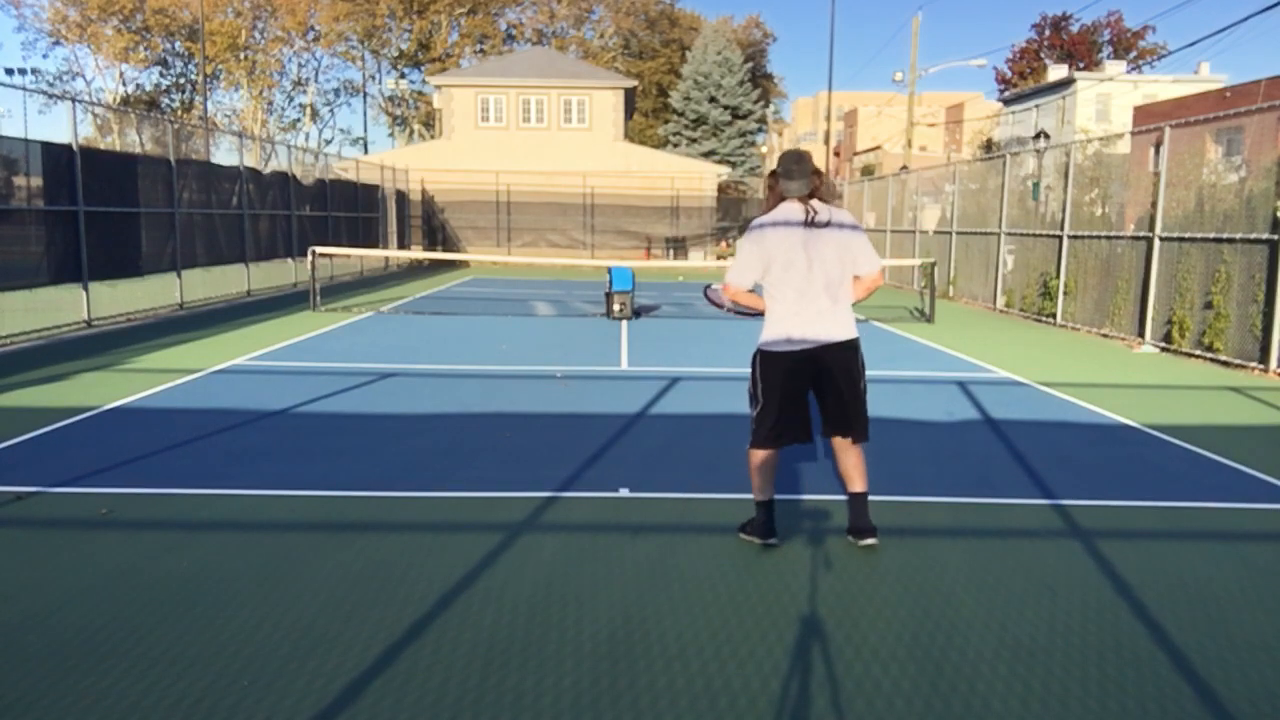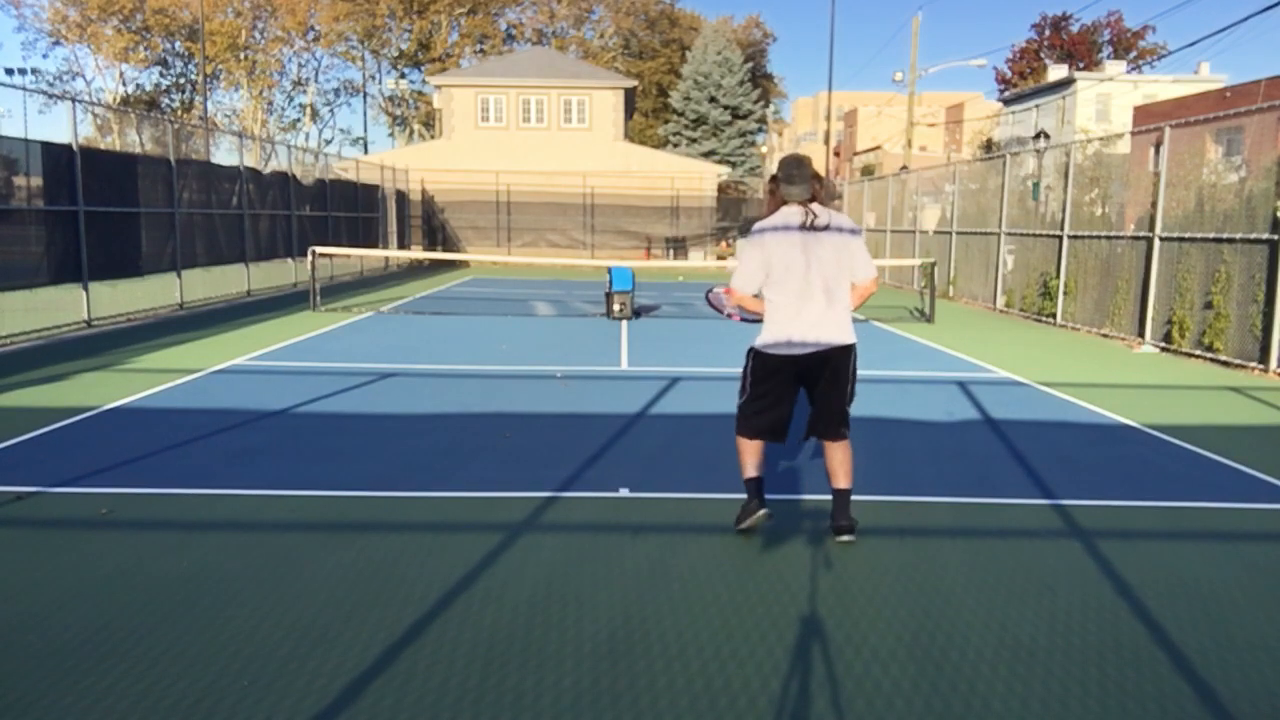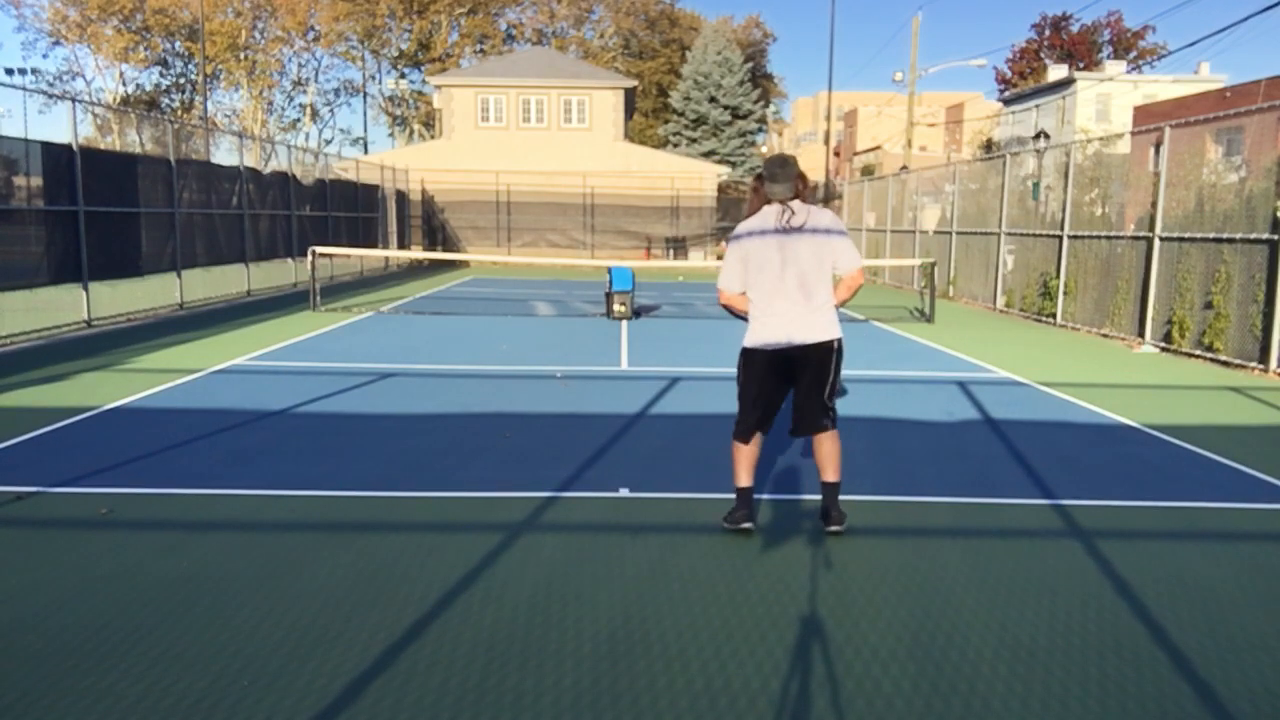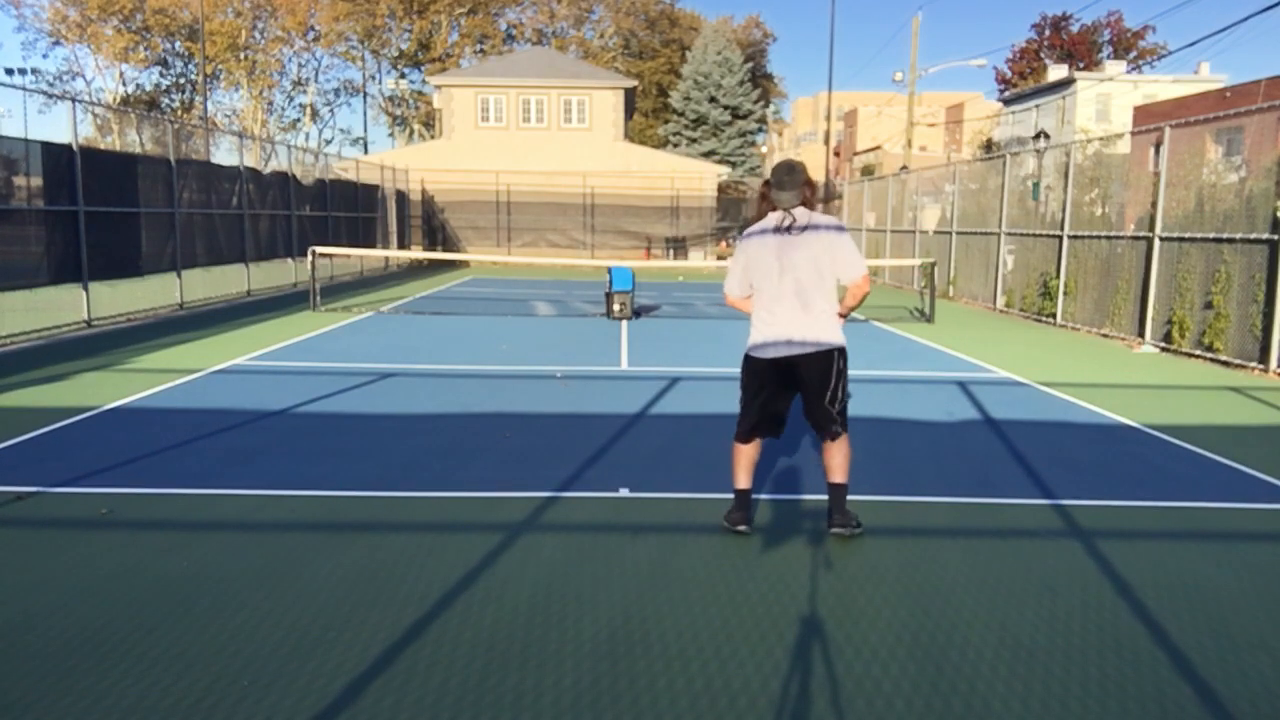
dt=0.5s
person 1, frame 1
left shoulder: (763, 228)
right shoulder: (843, 222)
left elbow: (732, 289)
right elbow: (874, 277)
left hip: (781, 347)
right hip: (839, 342)
left knee: (765, 437)
right knee: (847, 433)
left ankle: (764, 521)
right ankle: (861, 521)
person 1, frame 2
left shoulder: (764, 231)
right shoulder: (843, 225)
left elbow: (738, 295)
right elbow: (867, 285)
left hip: (778, 347)
right hip: (836, 344)
left knee: (751, 424)
right knee: (835, 431)
left ankle: (754, 495)
right ankle: (842, 516)
person 1, frame 3
left shoulder: (746, 231)
right shoulder: (826, 221)
left elbow: (727, 295)
right elbow: (854, 276)
right wrist: (827, 304)
left hip: (764, 345)
right hip: (820, 340)
left knee: (749, 427)
right knee: (822, 423)
left ankle: (744, 507)
right ankle: (831, 508)
person 1, frame 4
left shoulder: (751, 236)
right shoulder: (830, 228)
left elbow: (734, 296)
right elbow: (861, 284)
right wrist: (841, 312)
left hip: (764, 350)
right hip: (821, 346)
left knee: (749, 431)
right knee: (833, 429)
left ankle: (741, 509)
right ankle: (838, 509)
